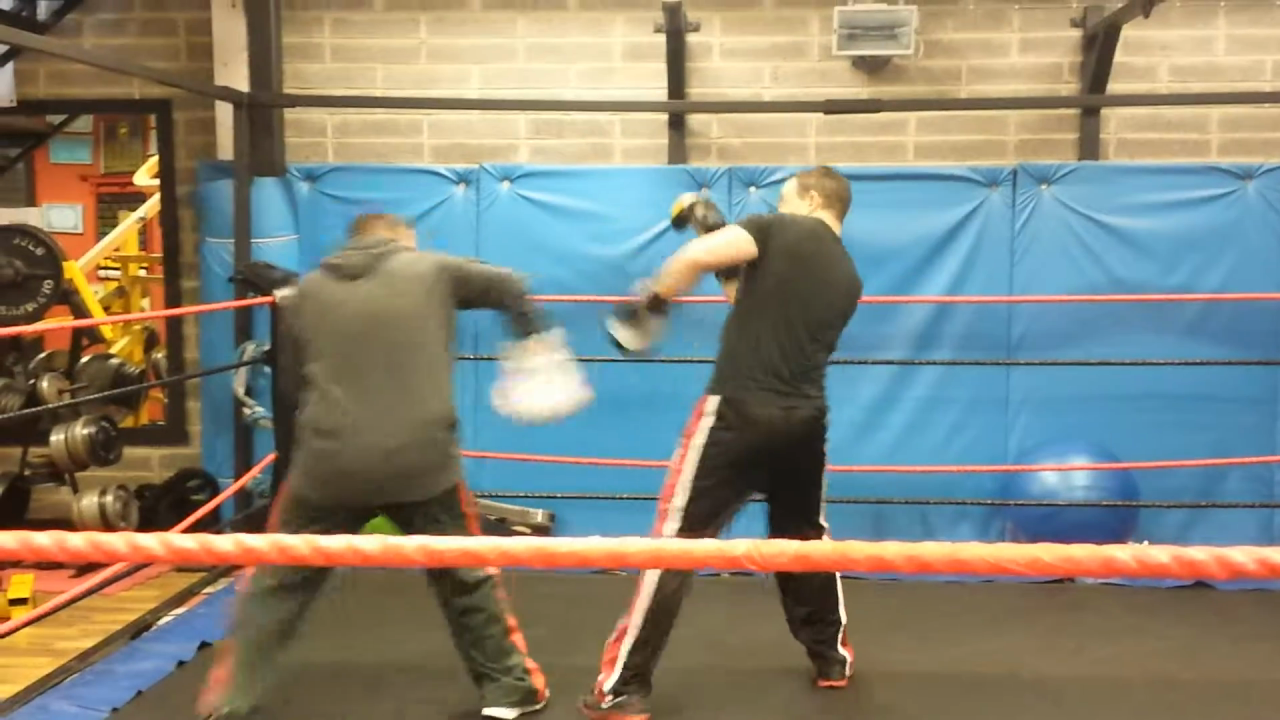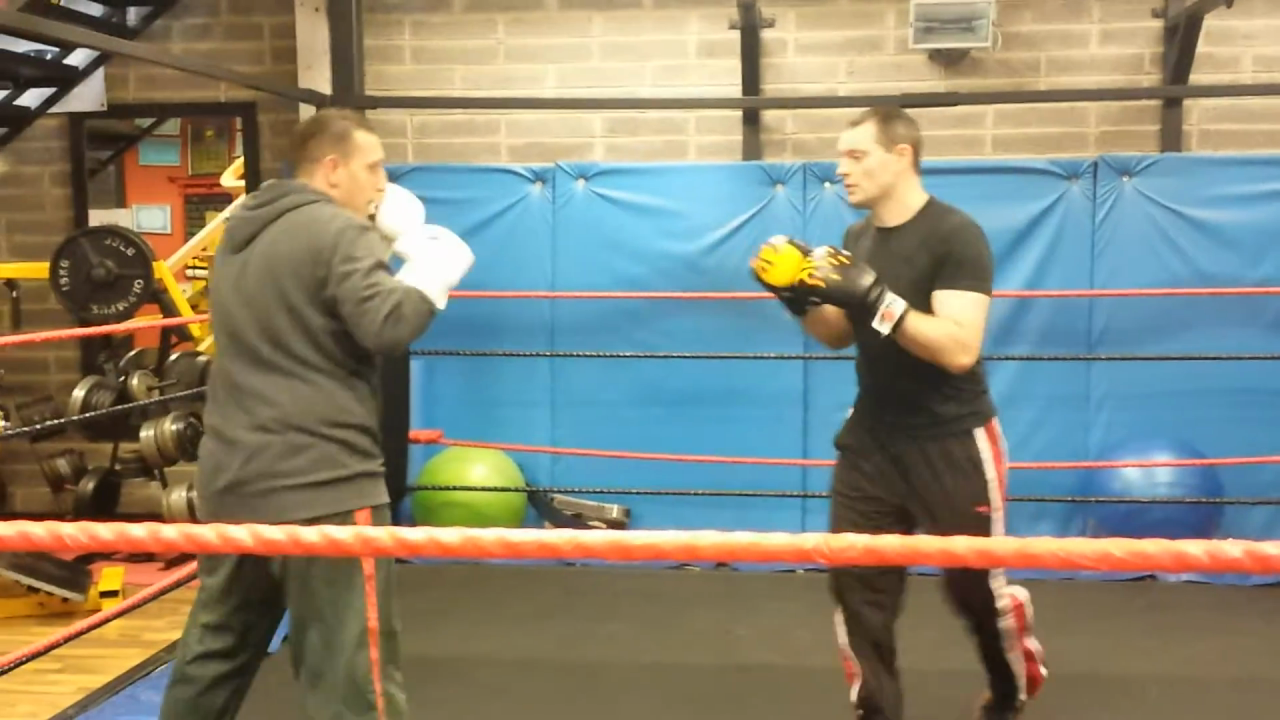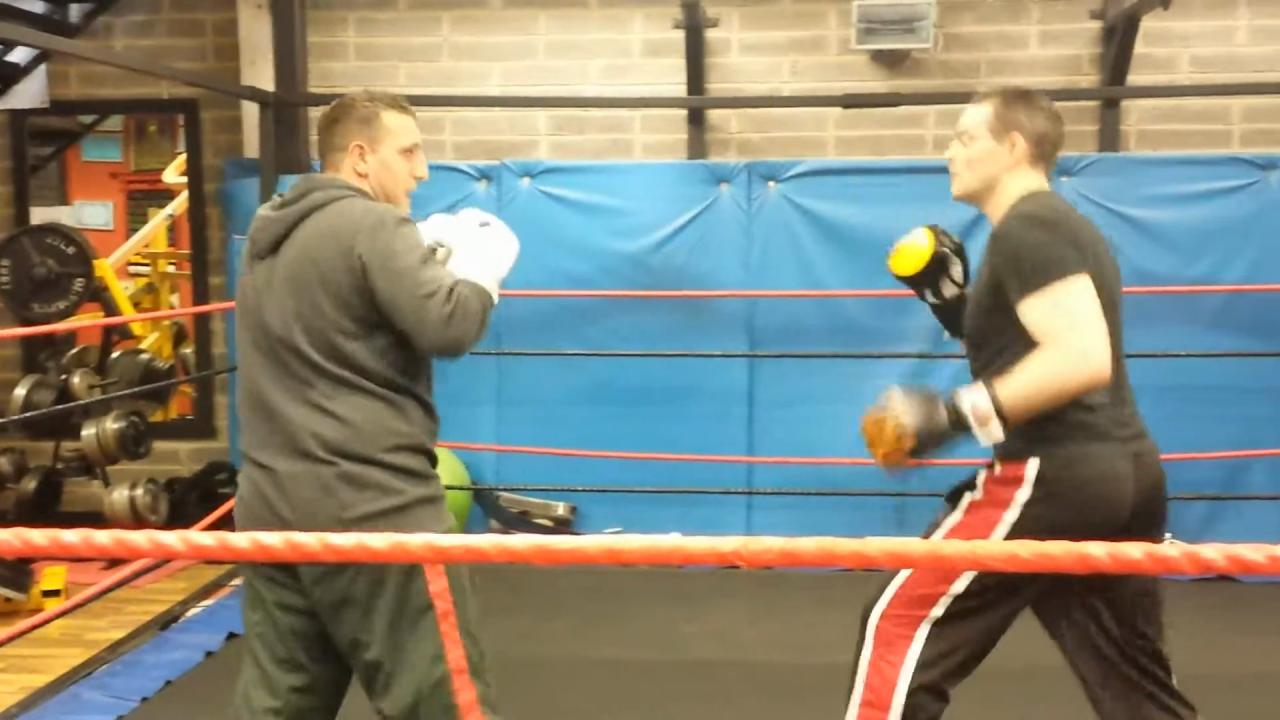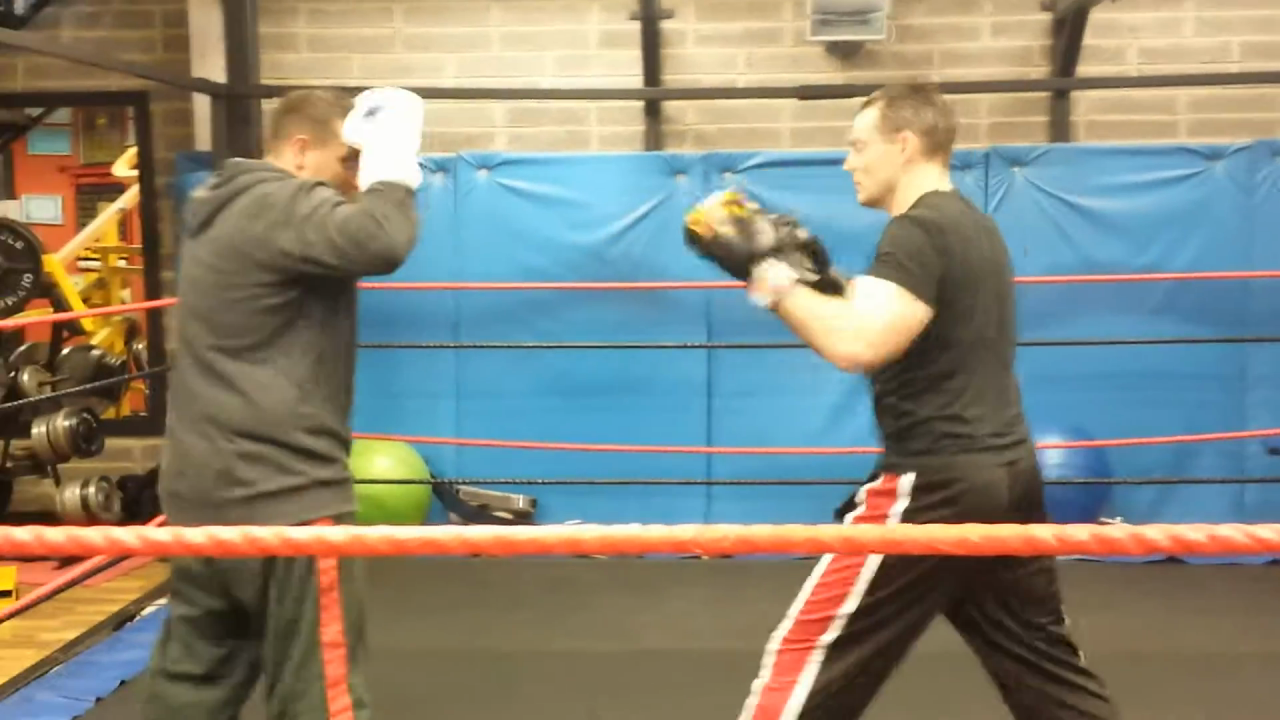
dt=1s
person 1, frame 1
left shoulder: (781, 230)
right shoulder: (849, 278)
left elbow: (702, 256)
left wrist: (648, 299)
right wrist: (721, 229)
left hip: (739, 411)
right hip: (804, 418)
left knee: (675, 544)
right knee: (803, 535)
right ankle: (830, 656)
person 1, frame 2
left shoulder: (955, 236)
right shoulder: (857, 237)
left elbow: (958, 350)
right elbow: (839, 334)
left wrist: (873, 299)
right wrist: (802, 300)
left hip: (954, 439)
right hip: (872, 436)
left knee: (975, 585)
right knee: (857, 584)
person 1, frame 3
left shoulder: (1027, 230)
right shoulder: (1061, 228)
left elbow: (1083, 362)
left wrist: (959, 410)
right wrist: (957, 304)
left hip: (1055, 475)
right hip: (1125, 470)
left knee: (900, 628)
person 1, frame 4
left shoulder: (921, 231)
right shoulder: (970, 228)
left elbow: (858, 345)
left wrist: (769, 270)
right wrist: (817, 272)
left hip: (936, 484)
right hip: (1008, 474)
left knee: (807, 659)
right knee: (1045, 658)
person 2, frame 1
left shoulder: (306, 292)
right shoulder: (429, 271)
left elbow: (295, 379)
right elbow: (508, 287)
right wrist: (539, 344)
left hip: (331, 463)
right hip: (421, 463)
left knee: (279, 585)
right knee: (465, 577)
person 2, frame 2
left shoulder: (245, 233)
right shoulder: (339, 234)
right elbow: (389, 326)
left wrist: (377, 242)
right wrist: (432, 268)
left hip: (233, 481)
right hip: (321, 485)
left knee: (213, 654)
right knee: (348, 671)
person 2, frame 3
left shoulder: (267, 234)
right shoulder: (374, 227)
right elbow: (444, 330)
left wrist: (425, 260)
right wrist: (481, 260)
left hip: (274, 507)
right hip: (376, 507)
person 2, frame 4
left shoulder: (230, 207)
right shoulder: (283, 207)
left elbow: (339, 236)
right elbow: (382, 243)
left wrist: (377, 164)
right wrist: (393, 158)
left hip: (204, 484)
right hip: (282, 488)
